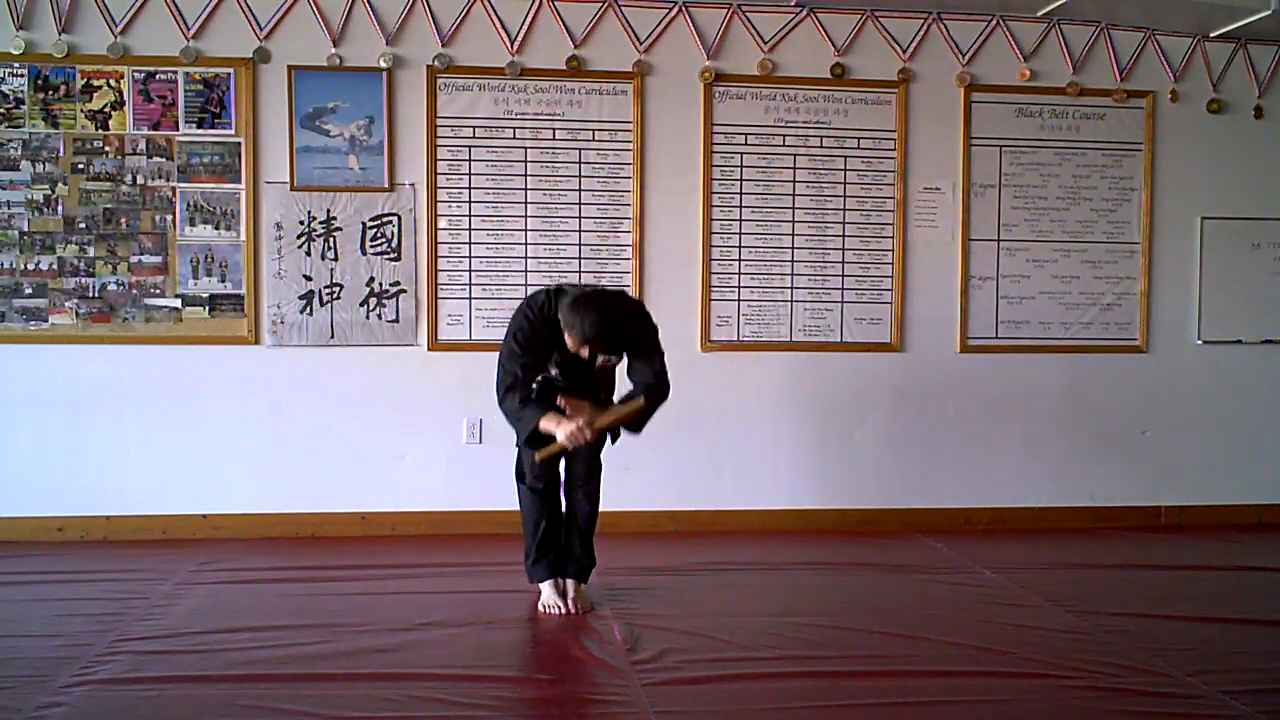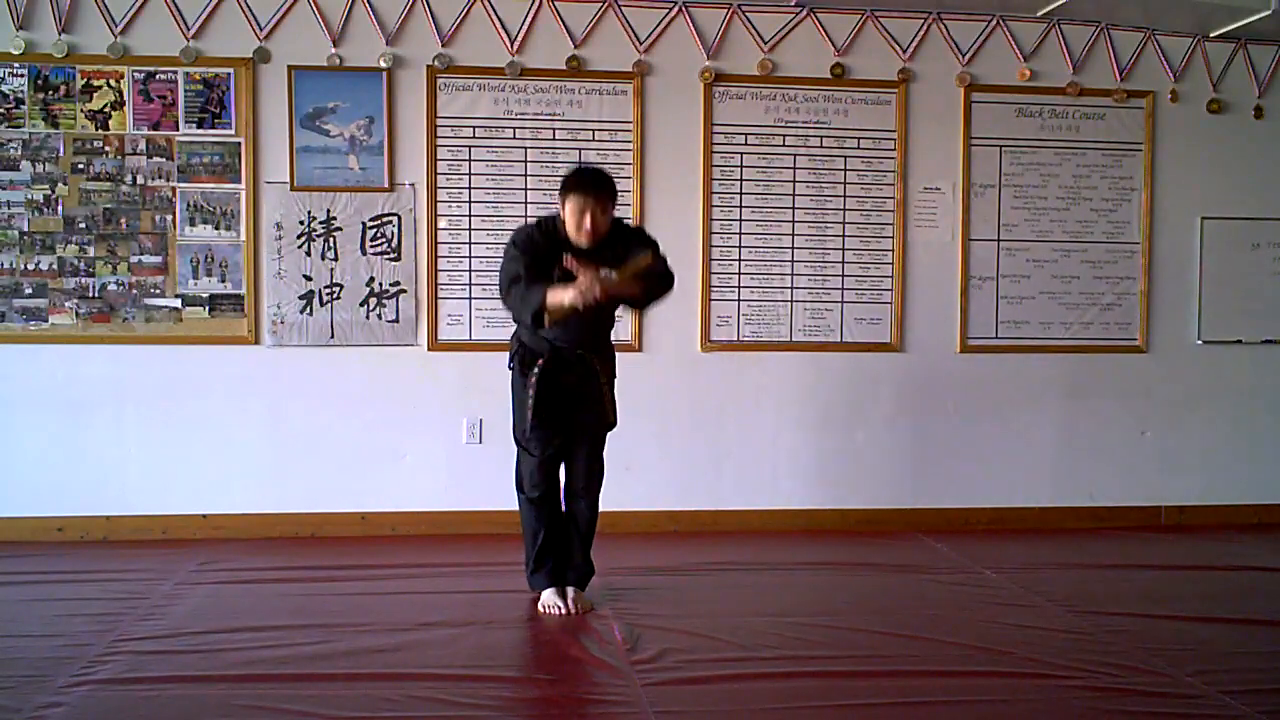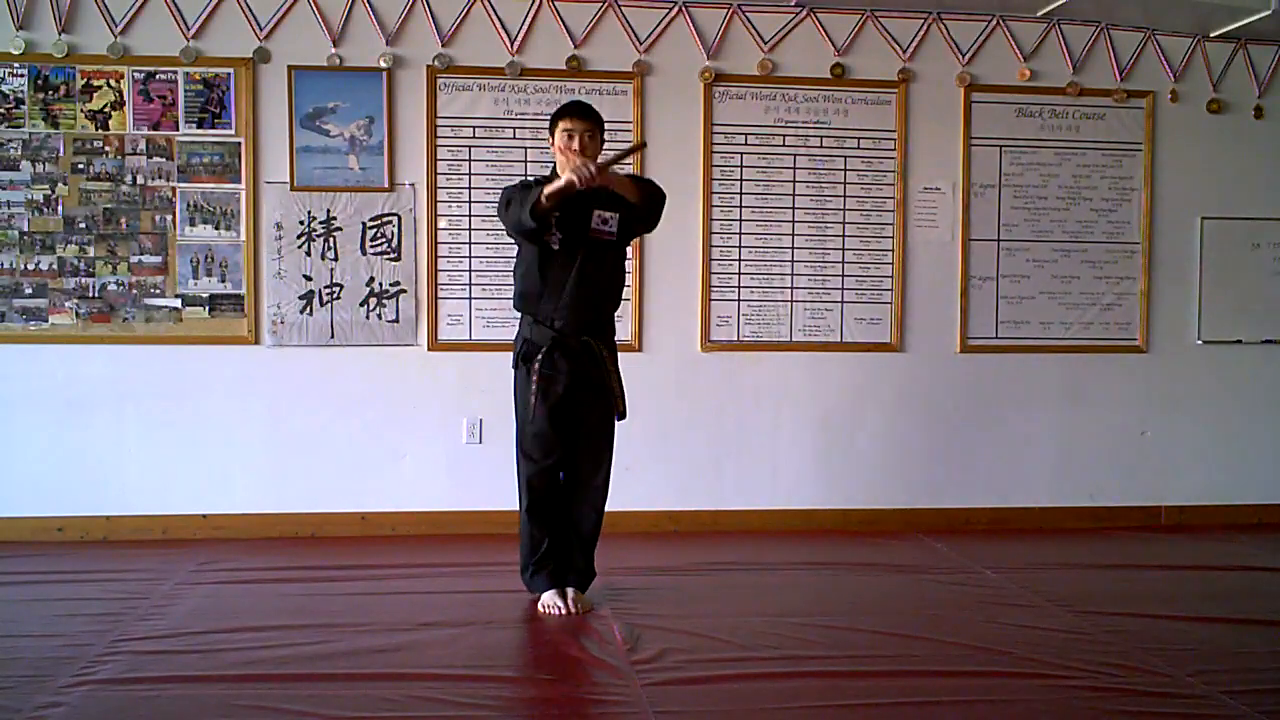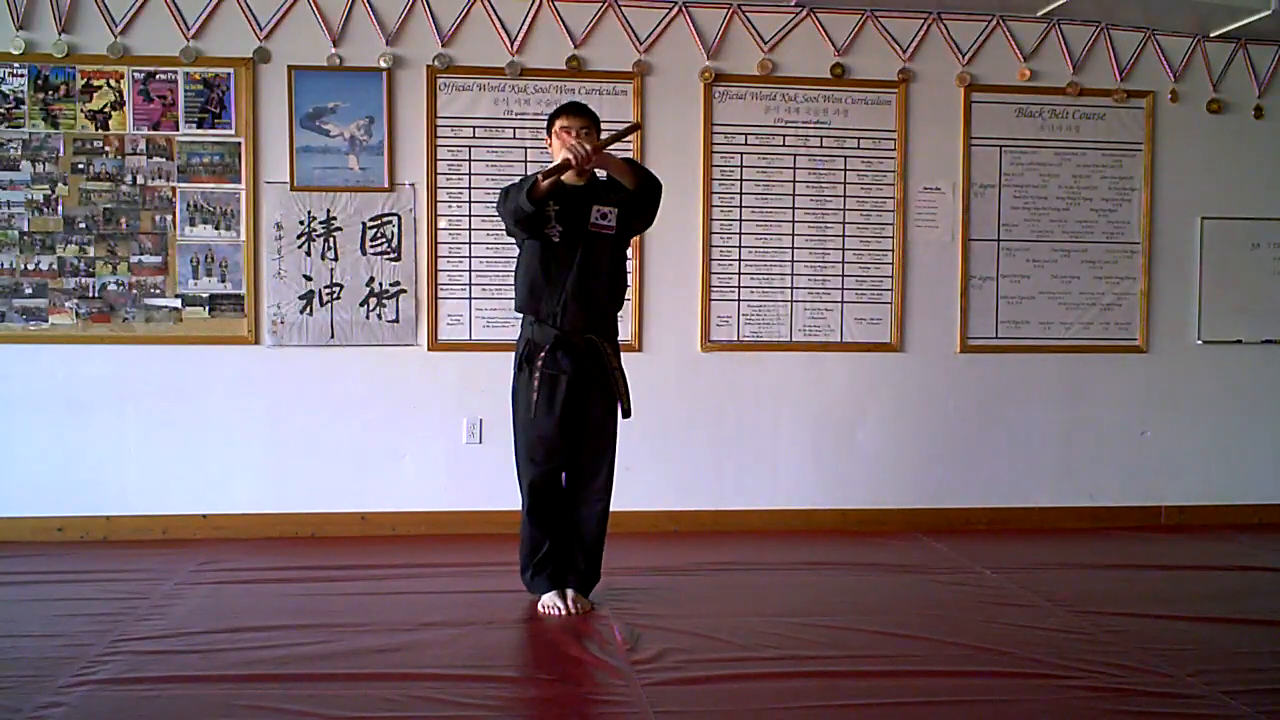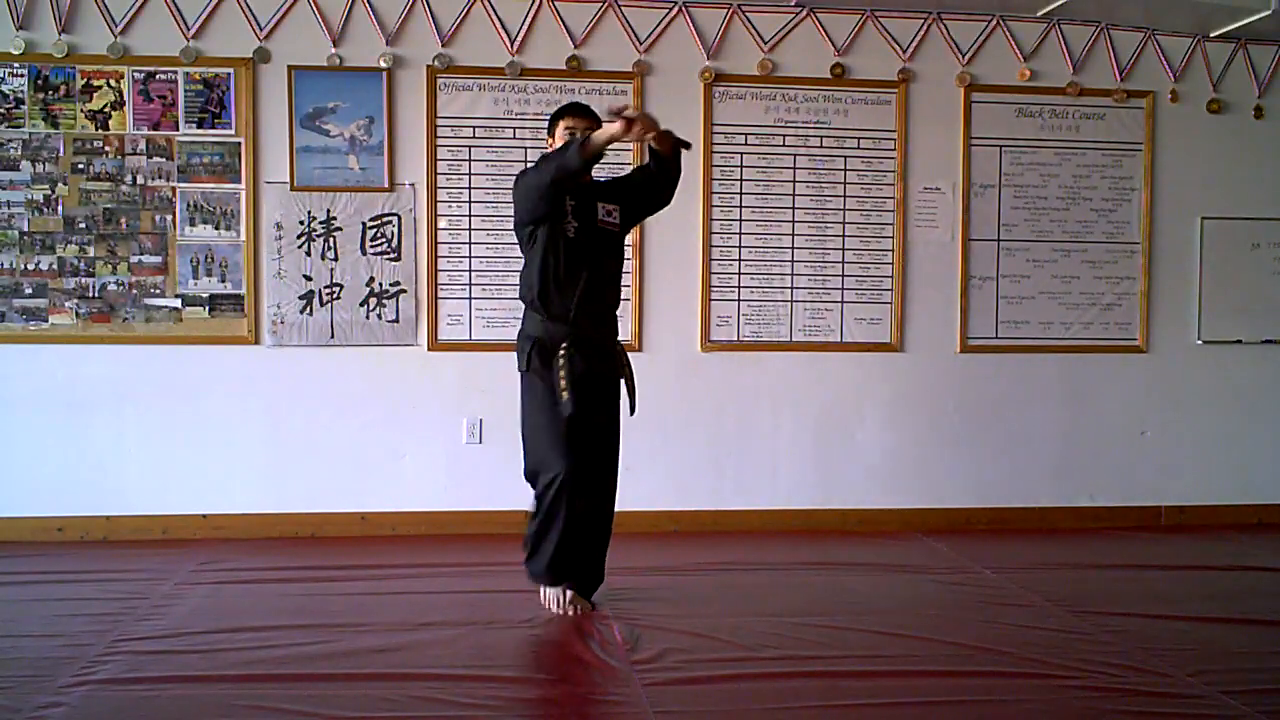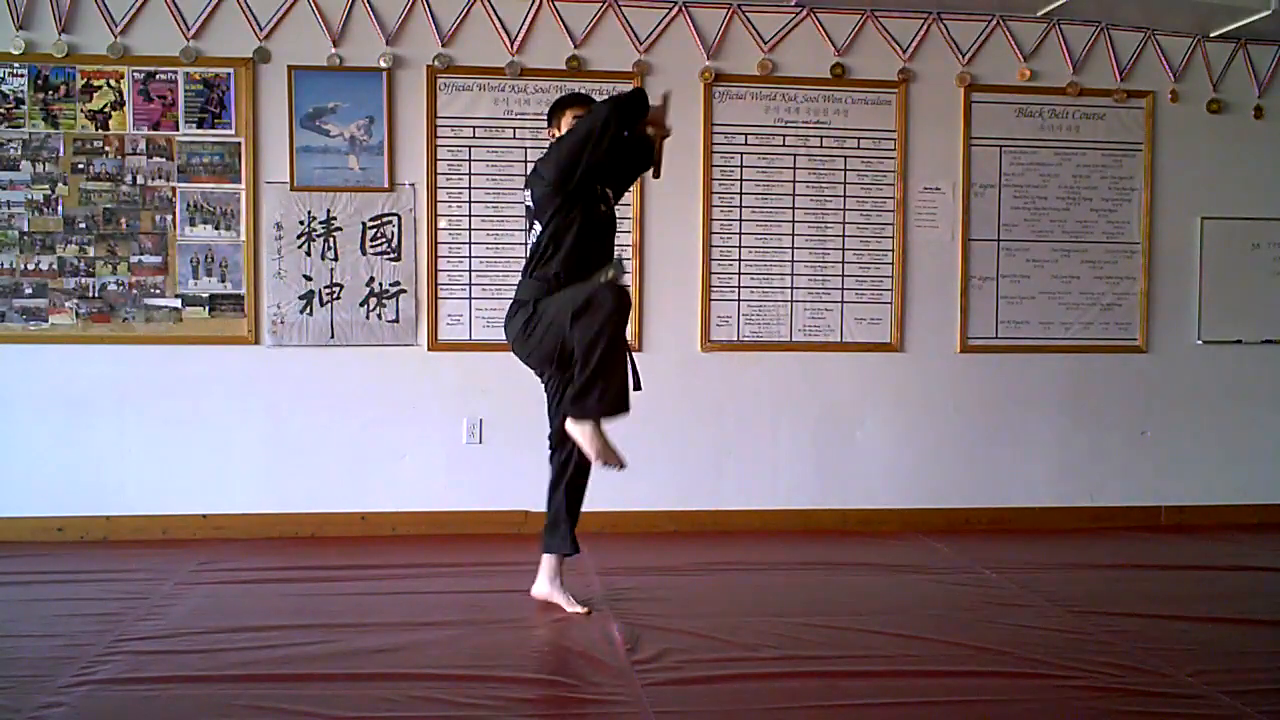
dt=0.3s
person 1, frame 1
left shoulder: (632, 318)
right shoulder: (533, 315)
left elbow: (654, 385)
right elbow: (511, 390)
left wrist: (599, 417)
right wrist: (557, 425)
left hip: (592, 393)
right hip: (541, 391)
left knee: (585, 475)
right knee: (536, 471)
left ankle: (575, 577)
right ankle: (547, 578)
person 1, frame 2
left shoulder: (627, 241)
right shoulder: (531, 239)
left elbow: (660, 280)
right elbow: (515, 292)
left wrist: (611, 285)
right wrist: (566, 293)
left hip: (592, 361)
right hip: (538, 359)
left knee: (585, 473)
right knee: (538, 471)
left ankle: (575, 579)
right ankle: (547, 580)
person 1, frame 3
left shoulder: (618, 194)
right shoulder: (529, 192)
left elbow: (652, 204)
right elbow: (517, 213)
left wrist: (606, 178)
right wrist: (561, 183)
left hip: (596, 355)
right hip: (540, 353)
left knee: (589, 476)
right knee: (540, 474)
left ankle: (575, 579)
right ankle: (546, 581)
person 1, frame 4
left shoulder: (615, 200)
right shoulder: (529, 197)
left elbow: (646, 191)
right elbow: (515, 207)
left wrist: (603, 161)
right wrist: (555, 172)
left hip: (597, 355)
right hip: (542, 353)
left knee: (592, 477)
right knee: (540, 475)
left ankle: (578, 582)
right ankle: (547, 583)
person 1, frame 5
left shoulder: (615, 196)
right shoulder: (537, 189)
left elbow: (662, 181)
right elbow: (552, 171)
left wrist: (656, 138)
right wrist: (602, 137)
left hip: (601, 352)
right hip: (548, 350)
left knee: (597, 478)
right knee: (557, 468)
left ankle: (580, 584)
right ankle: (552, 573)
person 1, frame 6
left shoulder: (600, 179)
right shoulder: (556, 167)
left elbow: (631, 153)
right elbow: (612, 114)
left wrist: (649, 136)
right wrist: (645, 115)
left hip: (567, 331)
right hip: (537, 319)
left knee: (572, 450)
right knee: (607, 297)
left ankle: (549, 575)
right ankle: (585, 417)
